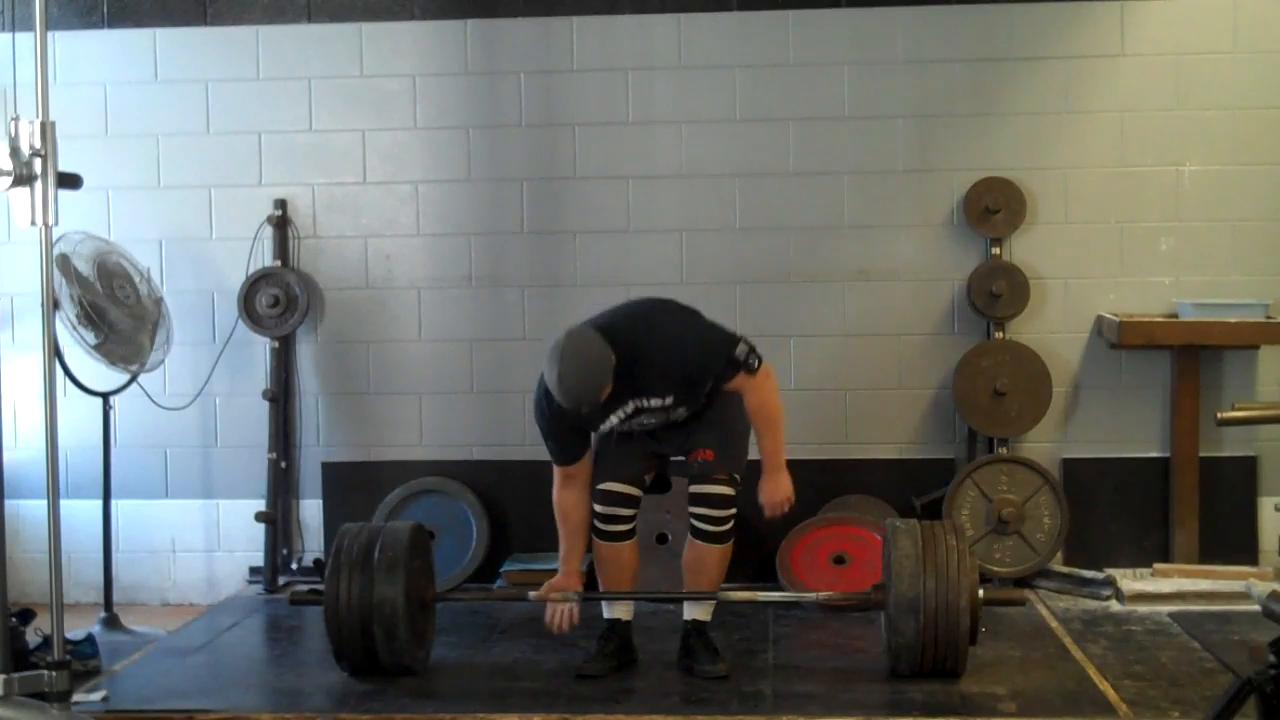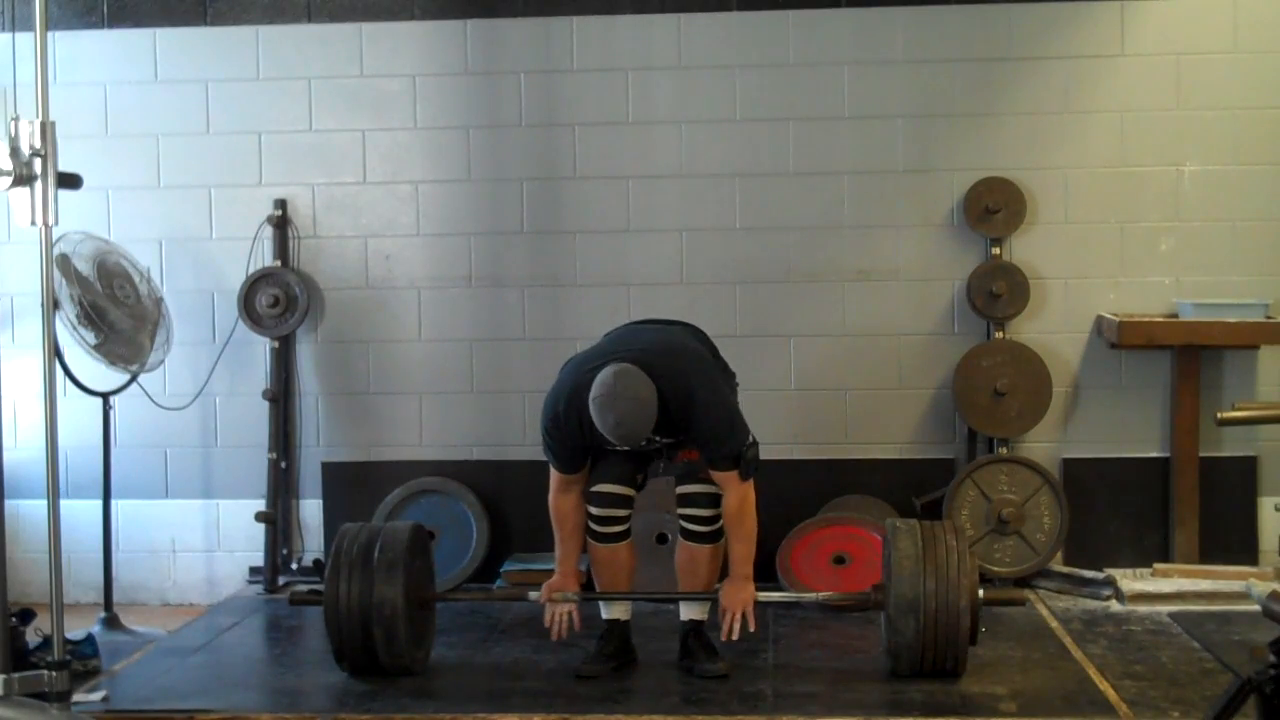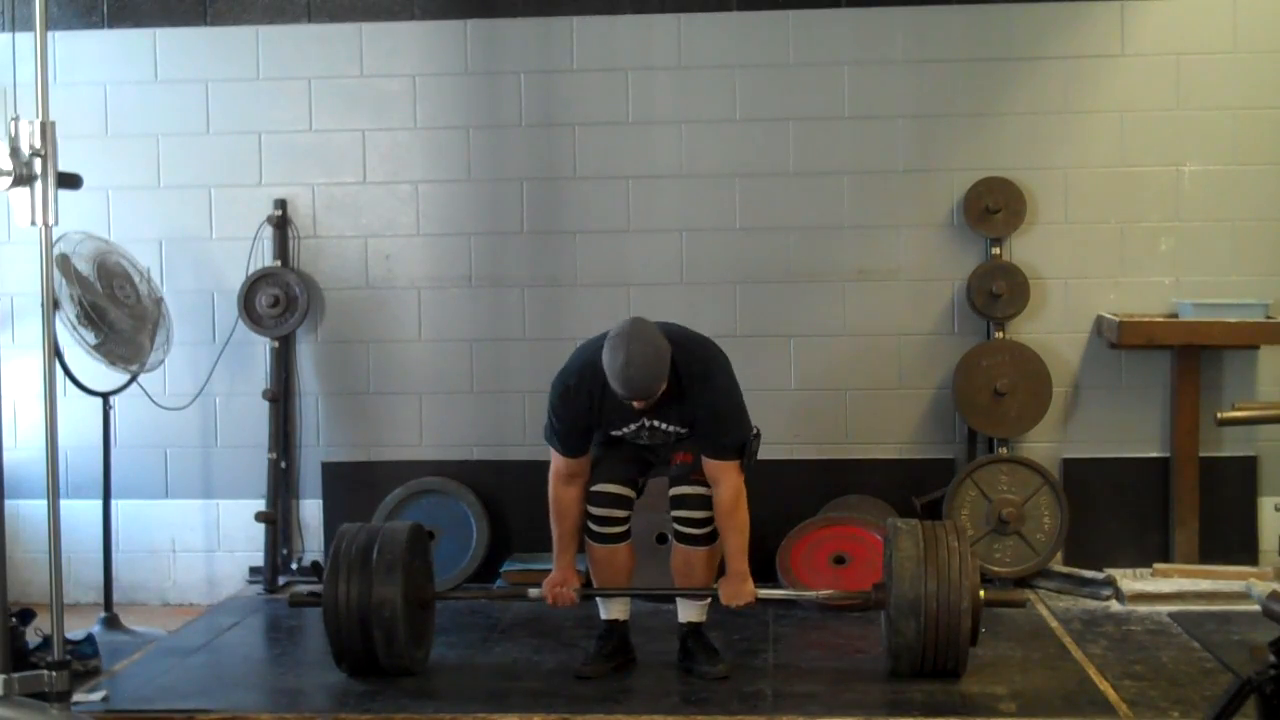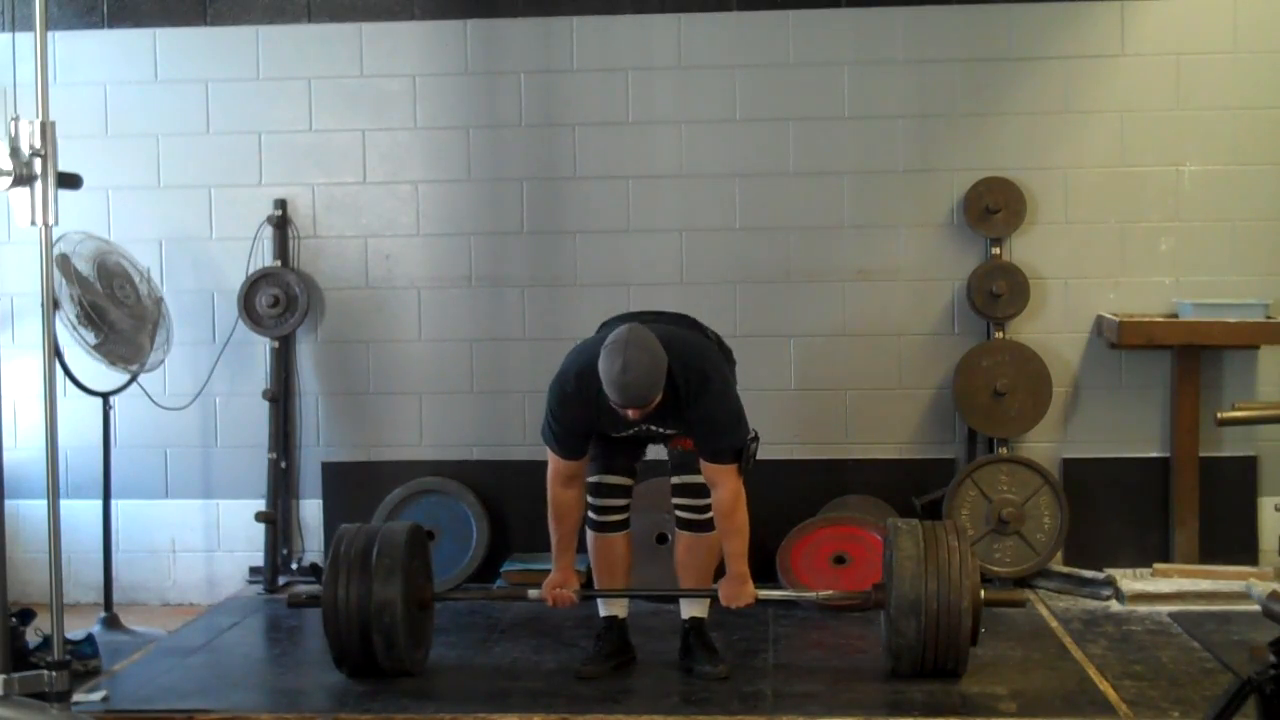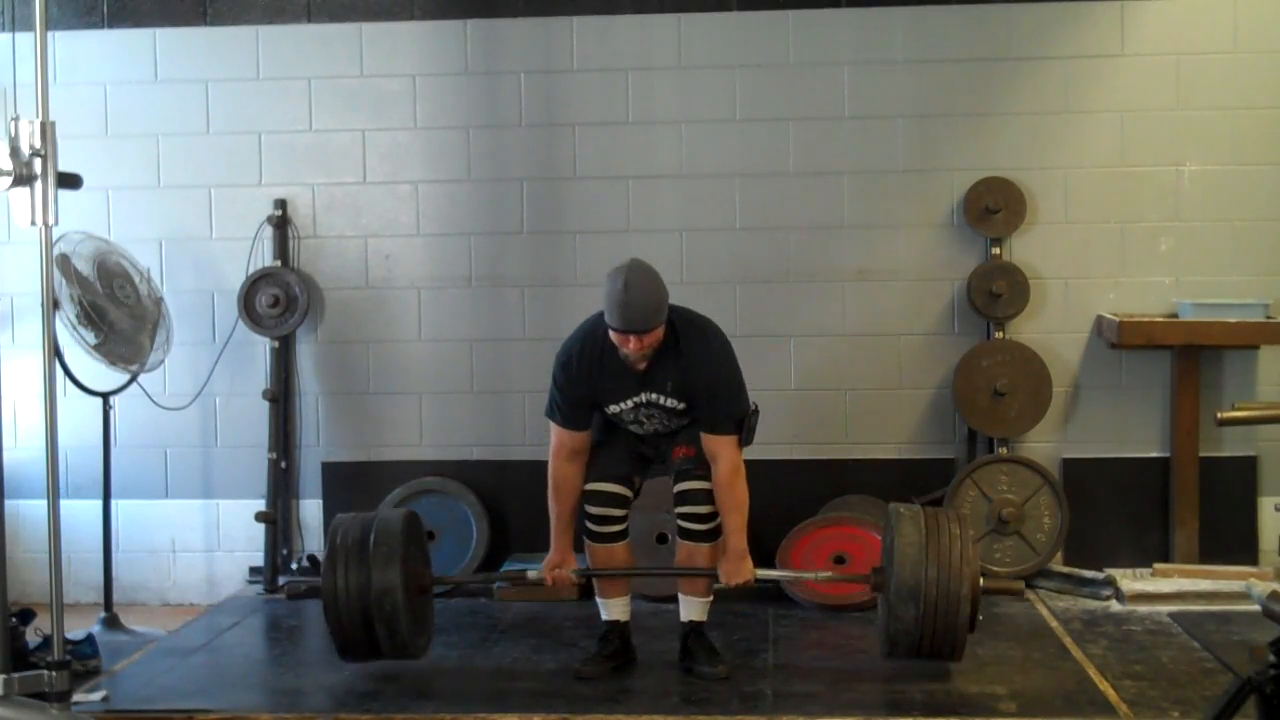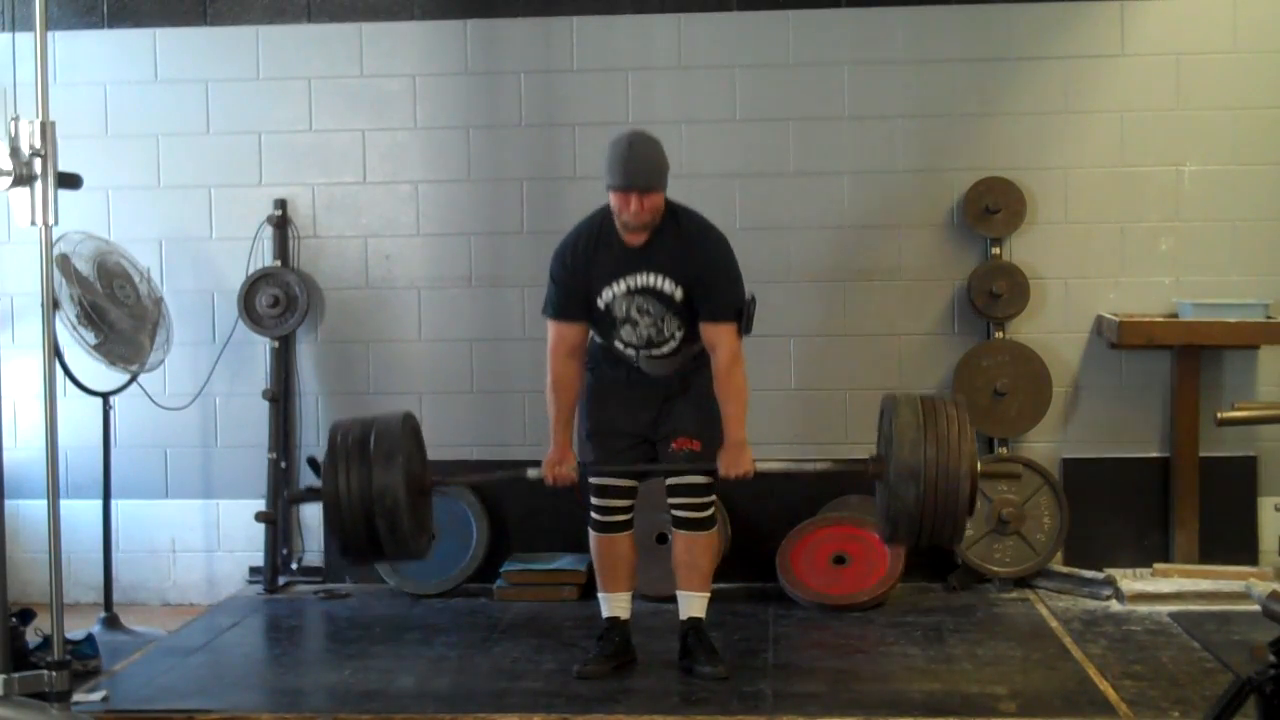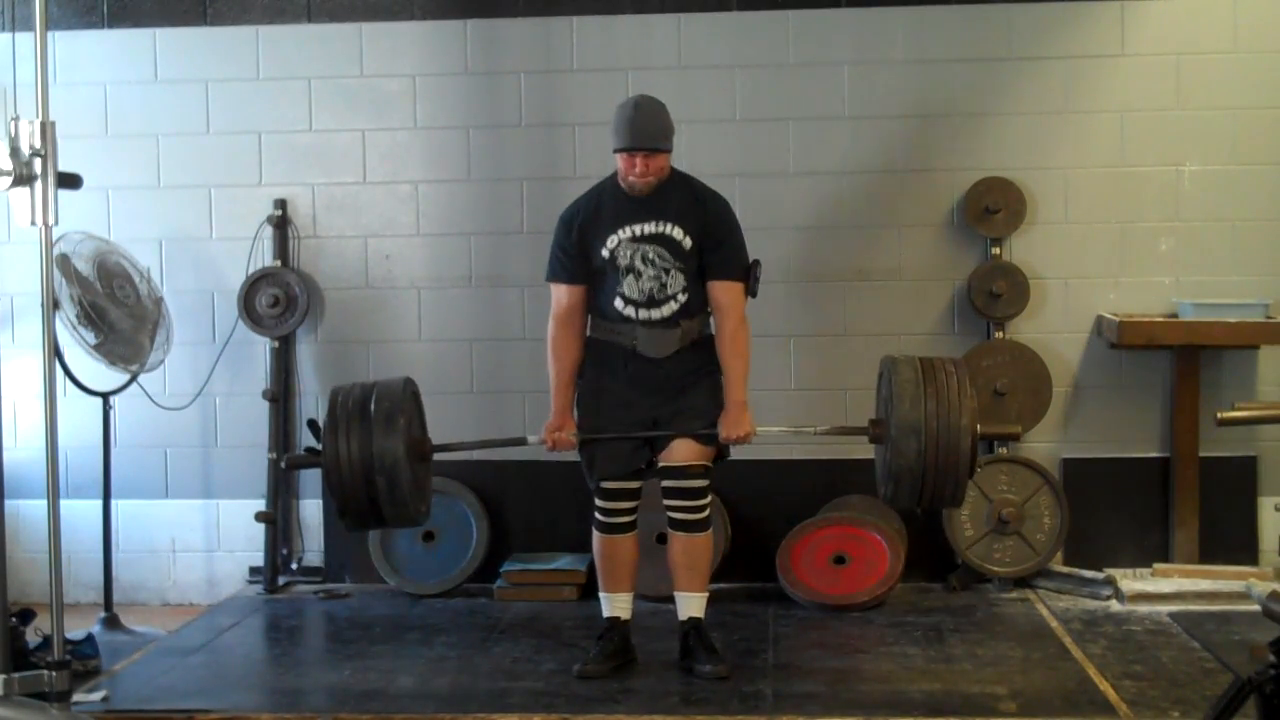
dt=0.7s
person 1, frame 1
left shoulder: (668, 337)
right shoulder: (556, 397)
left elbow: (755, 378)
right elbow: (571, 483)
left wrist: (775, 471)
right wrist: (569, 571)
left hip: (708, 402)
left knee: (712, 505)
right knee: (610, 505)
left ankle: (695, 634)
right ankle: (616, 634)
person 1, frame 2
left shoulder: (706, 399)
right shoulder: (565, 407)
left elbow: (737, 489)
right elbow: (566, 490)
left wrist: (741, 578)
right wrist: (565, 573)
left hip: (696, 390)
left knee: (702, 505)
right knee: (603, 505)
left ankle: (693, 634)
right ankle: (616, 635)
person 1, frame 3
left shoulder: (709, 374)
right shoulder: (575, 382)
left elbow: (727, 481)
right elbow: (567, 477)
left wrist: (737, 572)
right wrist: (563, 566)
left hip: (696, 432)
right hip: (619, 437)
left knee: (695, 512)
right knee: (603, 511)
left ankle: (692, 635)
right ankle: (614, 635)
person 1, frame 4
left shoulder: (707, 380)
right shoulder: (574, 385)
left elbow: (725, 485)
right elbow: (565, 480)
left wrist: (738, 573)
right wrist: (562, 567)
left hip: (687, 417)
left knee: (696, 499)
right knee: (603, 500)
left ankle: (694, 633)
right ankle: (613, 633)
person 1, frame 5
left shoulder: (706, 347)
right shoulder: (579, 353)
left elbow: (725, 458)
right elbow: (567, 455)
left wrist: (737, 551)
right wrist: (560, 546)
left hip: (693, 427)
right hip: (618, 428)
left knee: (700, 506)
right knee: (600, 508)
left ankle: (693, 634)
right ankle: (615, 634)
person 1, frame 6
left shoulder: (703, 244)
right shoulder: (578, 250)
left elbow: (725, 351)
right elbow: (564, 352)
left wrist: (735, 443)
right wrist: (560, 445)
left hip: (688, 378)
right hip: (614, 376)
left knee: (693, 499)
right knee: (608, 502)
left ankle: (693, 632)
right ankle: (615, 632)
person 1, frame 7
left shoulder: (707, 208)
right shoulder: (582, 215)
left elbow: (729, 312)
right elbow: (566, 316)
left wrist: (737, 402)
right wrist: (560, 408)
left hip: (688, 371)
right hip: (611, 372)
left knee: (688, 503)
right knee: (613, 506)
left ankle: (693, 632)
right ankle: (616, 632)
